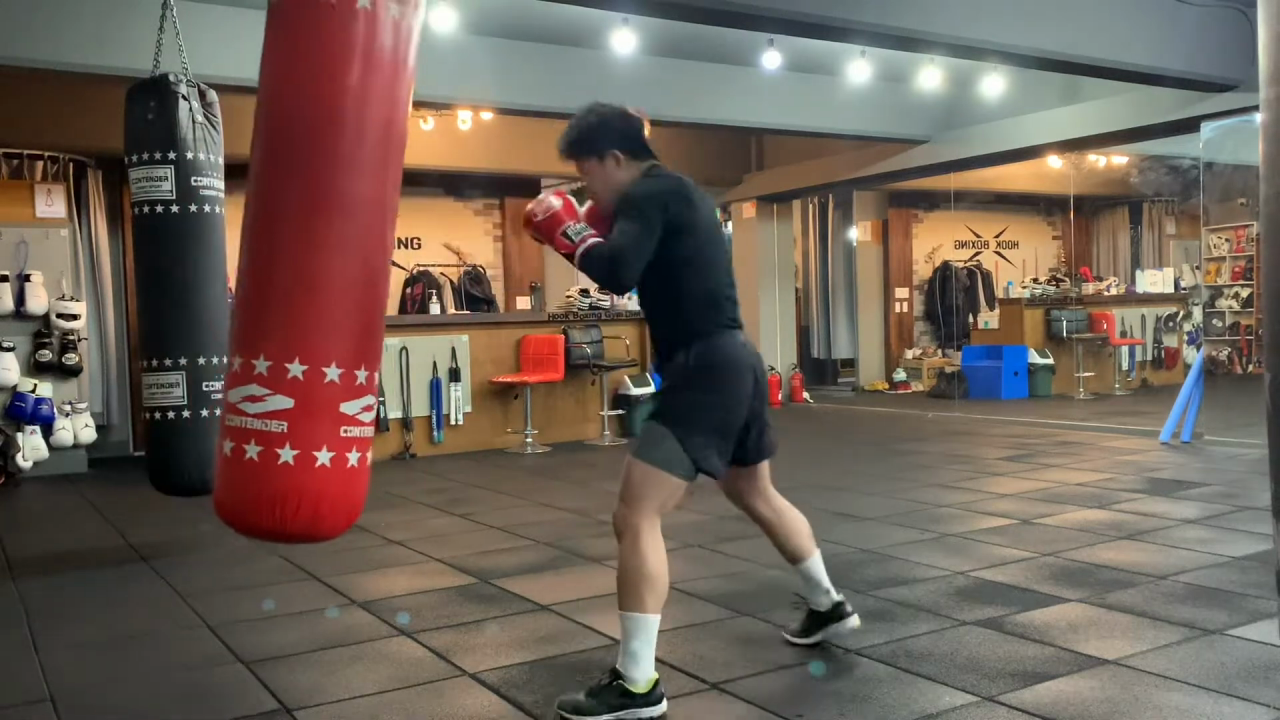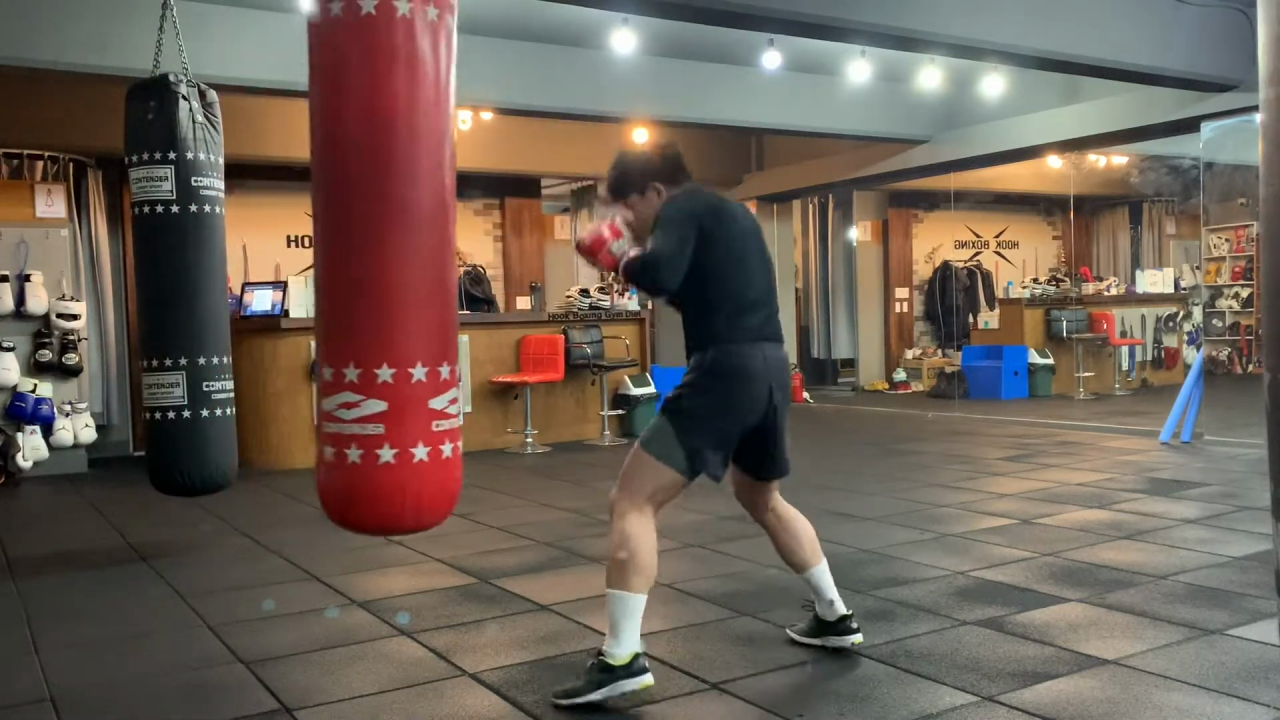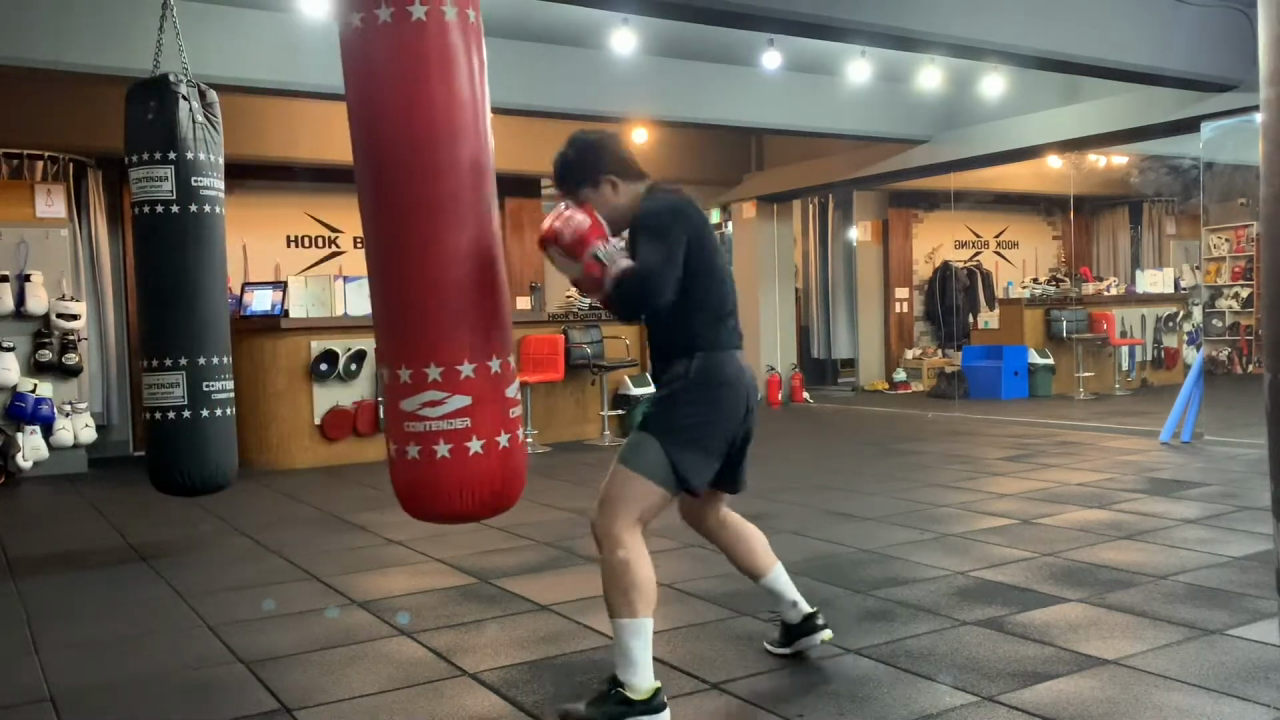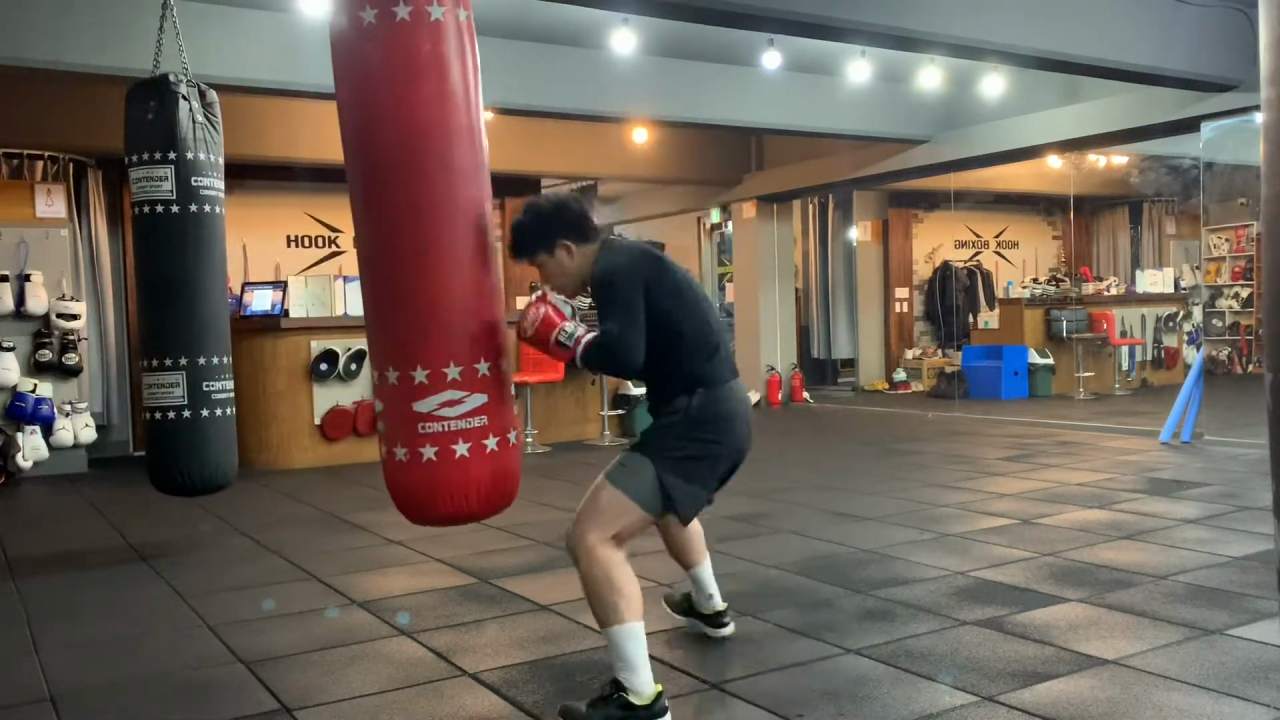
dt=0.4s
person 1, frame 1
left shoulder: (646, 192)
right shoulder: (682, 192)
left elbow: (617, 275)
left wrist: (567, 231)
right wrist: (600, 232)
left hip: (704, 368)
right hip: (736, 361)
left knee: (635, 516)
right knee: (754, 494)
right ankle: (829, 606)
person 1, frame 2
left shoulder: (685, 208)
right shoulder: (733, 213)
left elbow: (660, 275)
left wrist: (615, 254)
right wrist: (636, 258)
left hip: (726, 371)
right hip: (769, 367)
left knee: (631, 502)
right knee: (762, 499)
left ankle: (621, 659)
right ankle: (835, 617)
person 1, frame 3
left shoulder: (663, 210)
right shoulder: (650, 219)
left elbow: (653, 293)
right elbow: (631, 305)
left wrist: (594, 253)
right wrist: (590, 263)
left hip: (701, 385)
right hip: (715, 385)
left knee: (614, 521)
right knee: (707, 514)
right ankle: (801, 617)
person 1, frame 4
left shoulder: (616, 266)
right shoulder: (639, 260)
left elbow: (625, 357)
left wrist: (564, 337)
right wrist: (575, 341)
left hip: (700, 418)
right hip: (722, 410)
left knee: (591, 538)
right knee: (663, 505)
right ankle: (710, 608)
